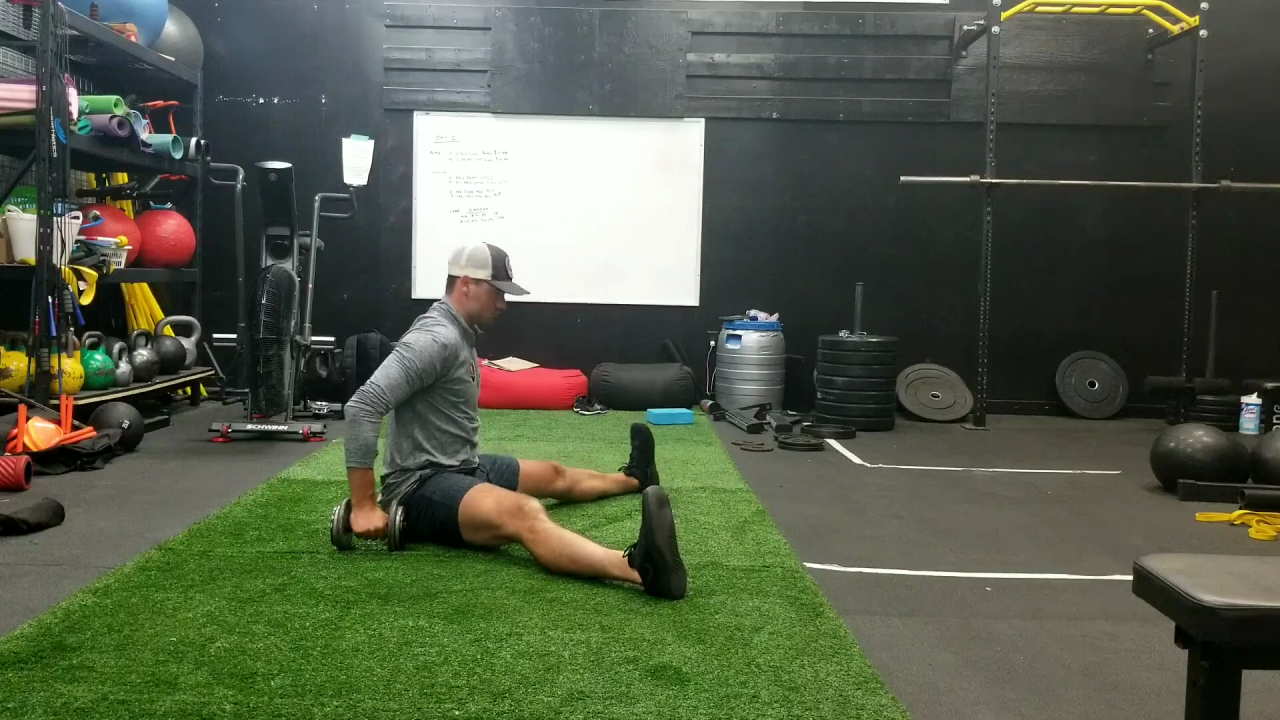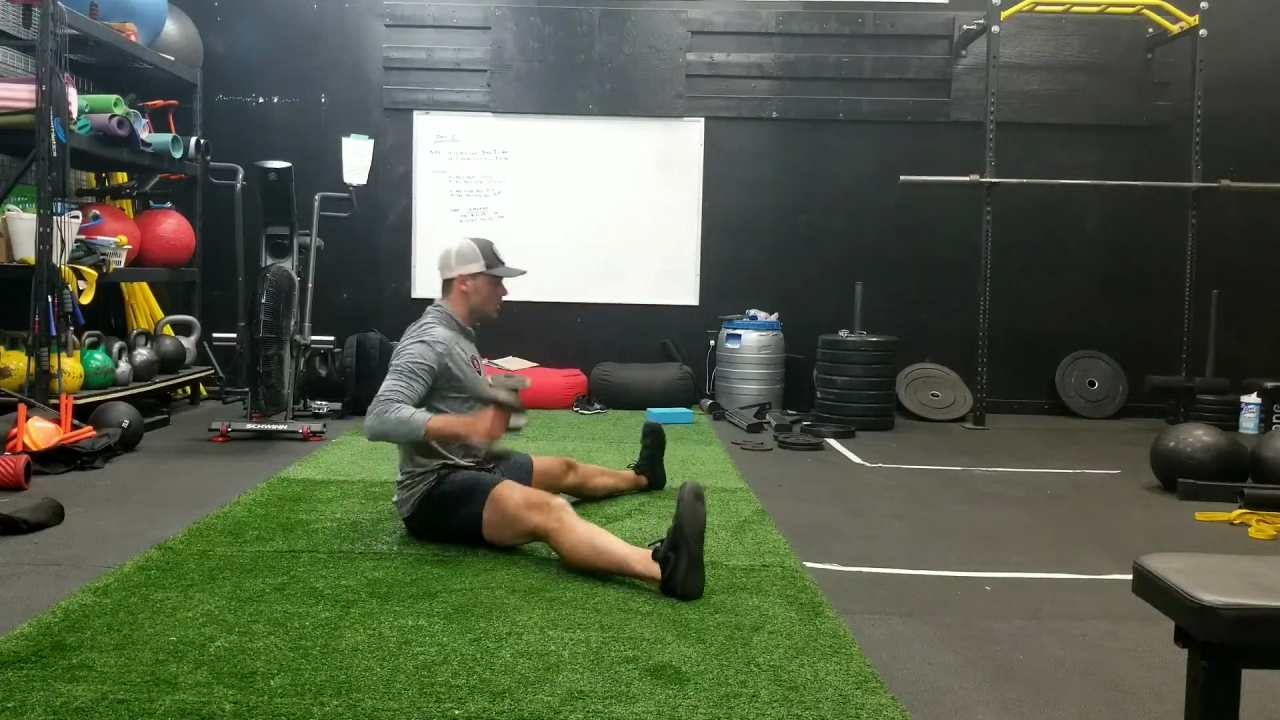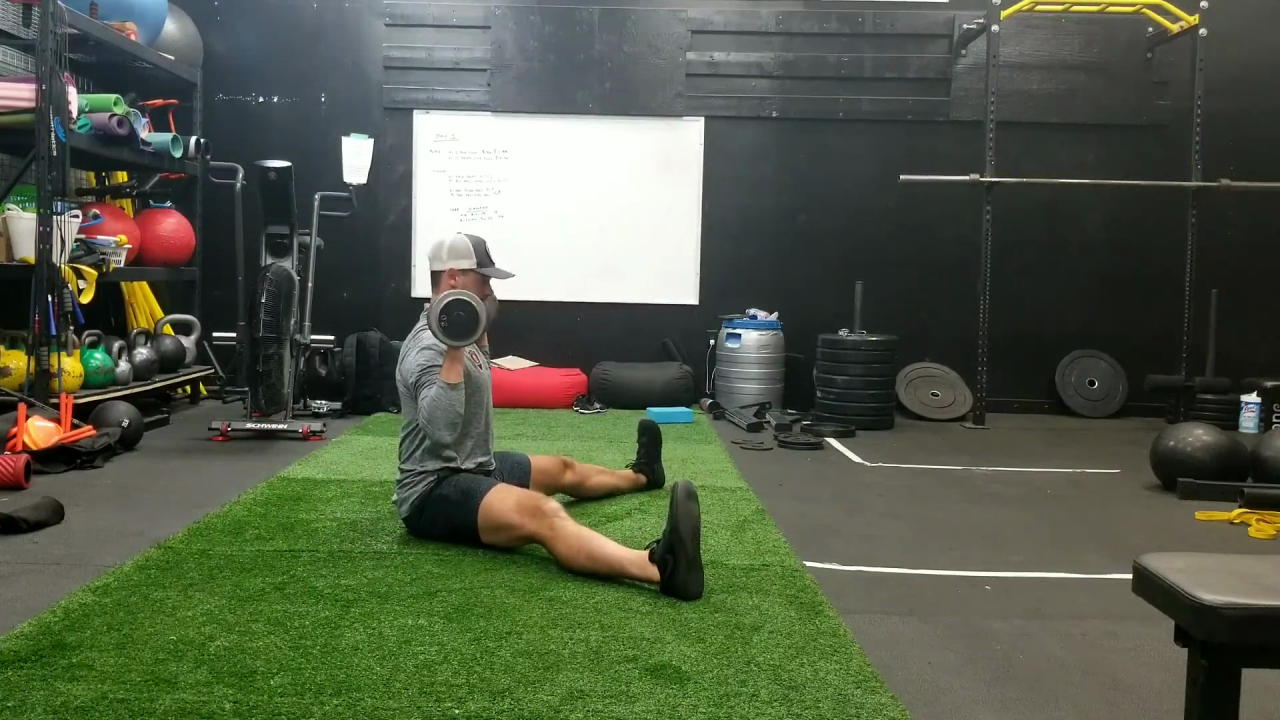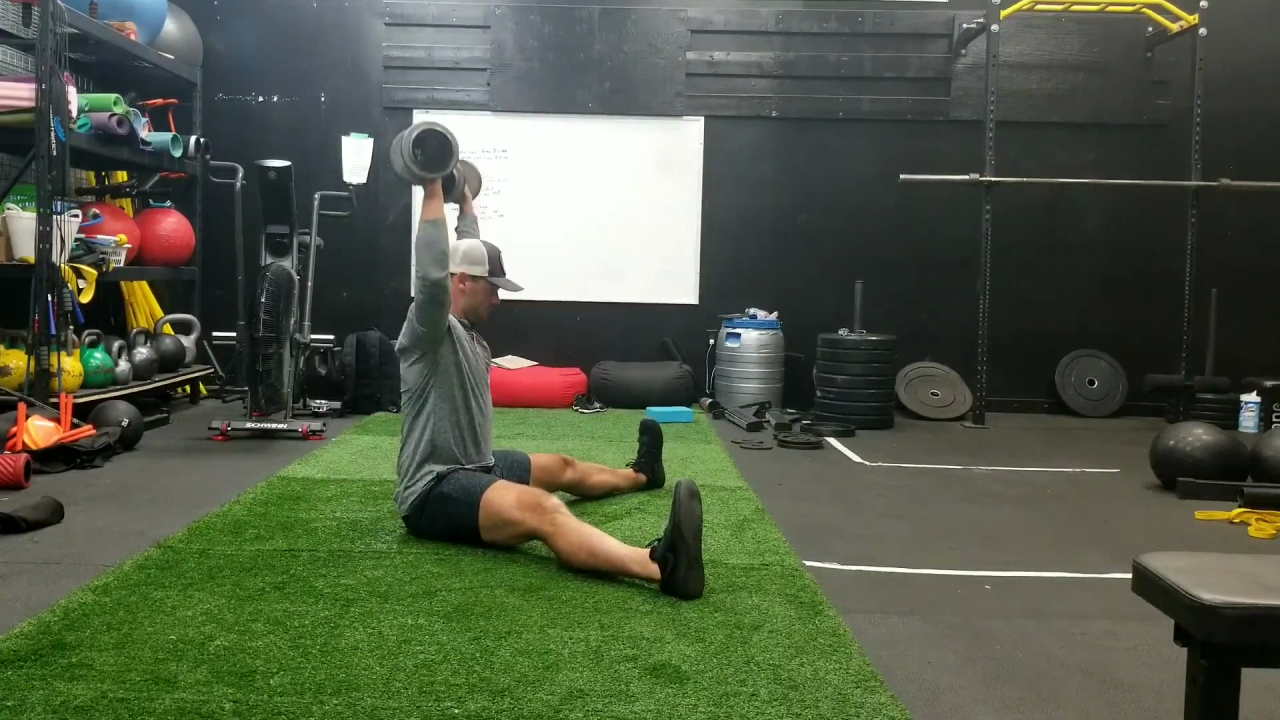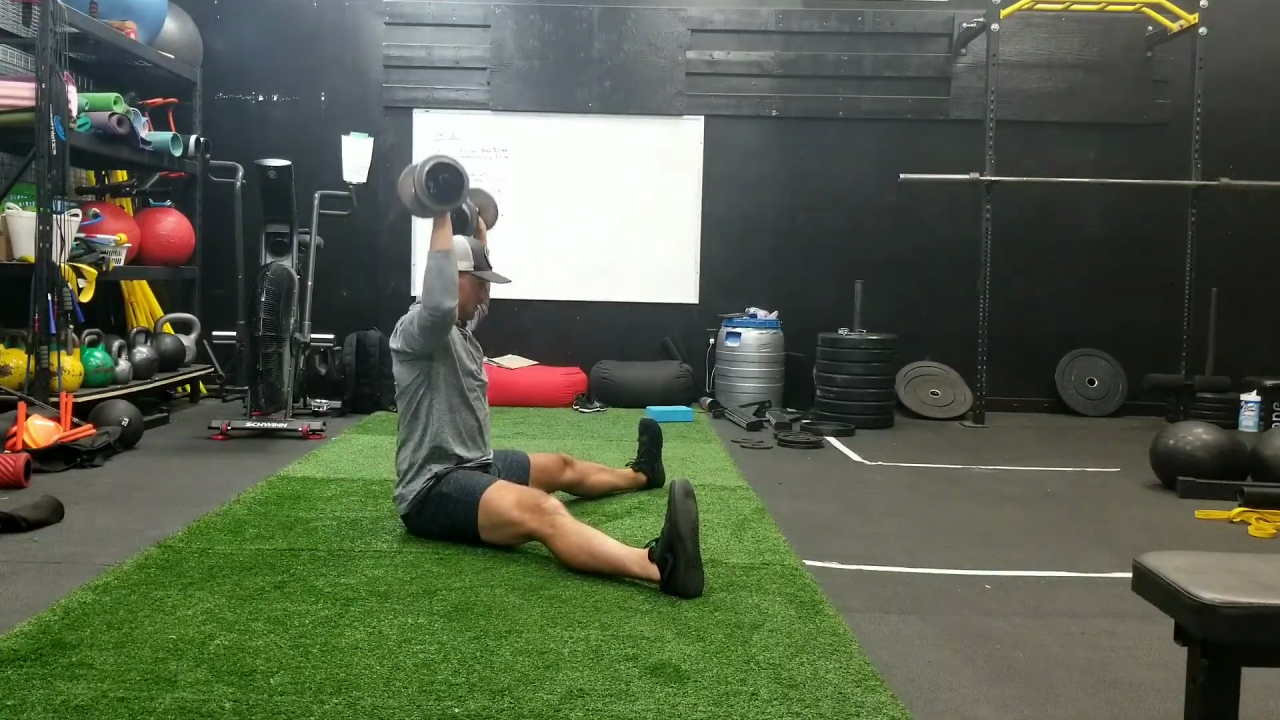
dt=1s
person 1, frame 1
left shoulder: (457, 334)
right shoulder: (434, 340)
right elbow: (362, 408)
right wrist: (364, 506)
right hip: (423, 490)
left knee: (553, 477)
right knee: (524, 515)
left ankle: (634, 479)
right ankle: (638, 568)
person 1, frame 2
left shoulder: (457, 333)
right shoulder: (428, 342)
right elbow: (379, 420)
right wrist: (464, 426)
right hip: (435, 490)
left knee: (564, 469)
right knee: (548, 511)
left ankle: (642, 476)
right ankle: (664, 567)
person 1, frame 3
right shoulder: (429, 346)
right elbow: (441, 428)
left wrist: (478, 335)
right wrist: (454, 351)
right hip: (433, 491)
left knee: (562, 469)
right knee: (542, 516)
left ankle: (642, 475)
right ankle: (661, 567)
person 1, frame 4
left shoulder: (458, 326)
right shoulder: (430, 330)
left elbow: (465, 253)
right elbow: (432, 274)
left wrist: (466, 203)
right wrist: (433, 188)
left hip: (474, 468)
right hip: (434, 490)
left knee: (563, 467)
right knee: (540, 510)
left ankle: (641, 474)
right ankle: (661, 566)
person 1, frame 5
left shoulder: (452, 323)
right shoulder: (417, 323)
left elbow: (469, 301)
right elbow: (441, 304)
left wrist: (476, 229)
right wrist: (441, 220)
left hip: (473, 463)
right hip: (433, 487)
left knee: (562, 467)
right knee: (540, 511)
left ankle: (641, 474)
right ankle: (660, 567)
